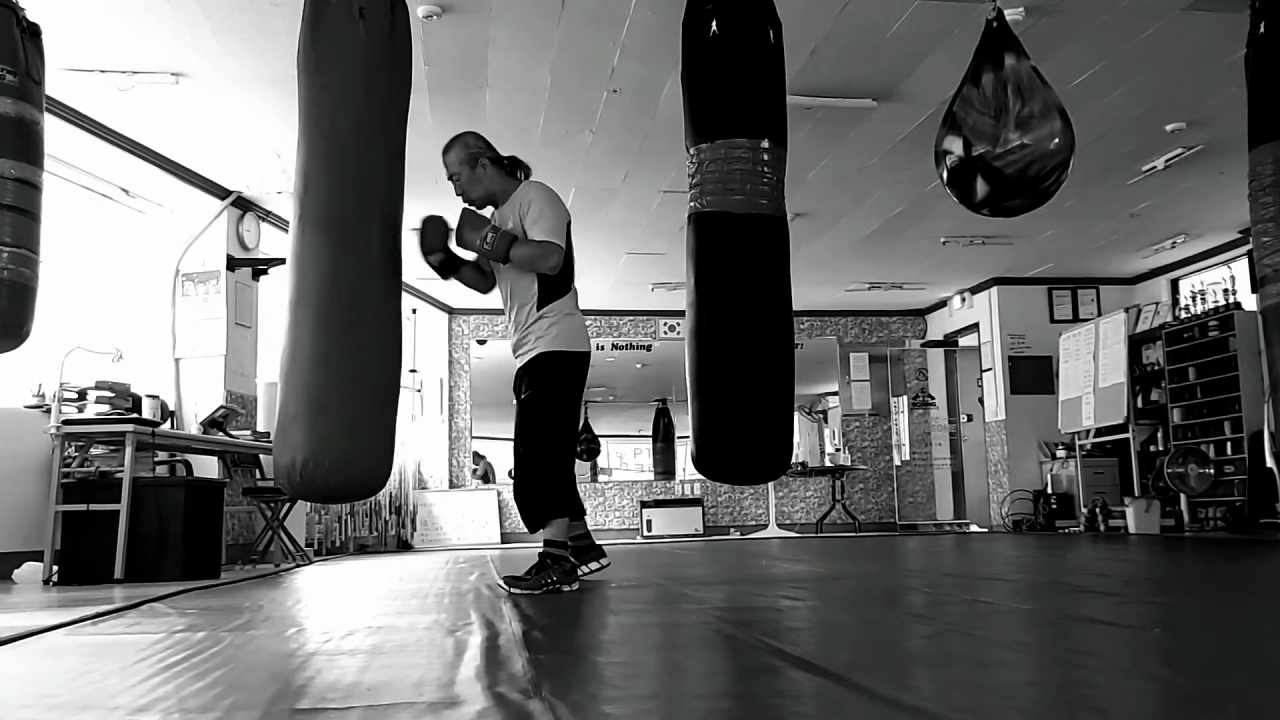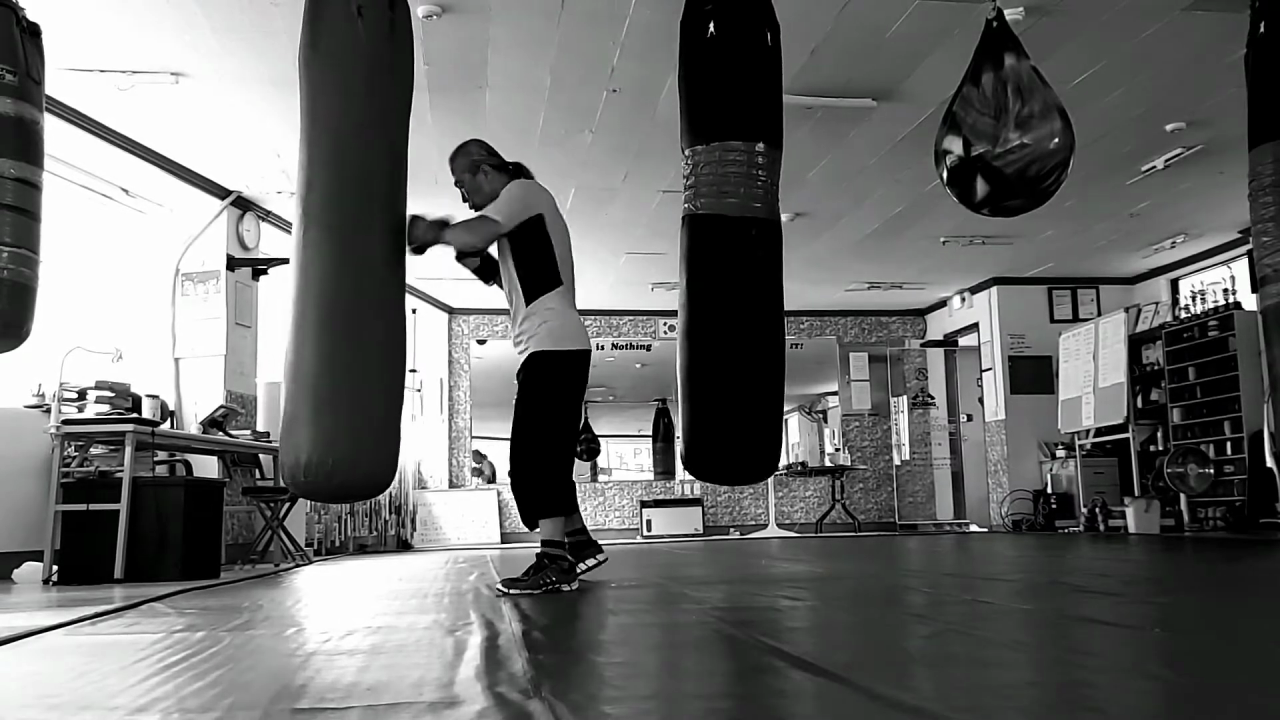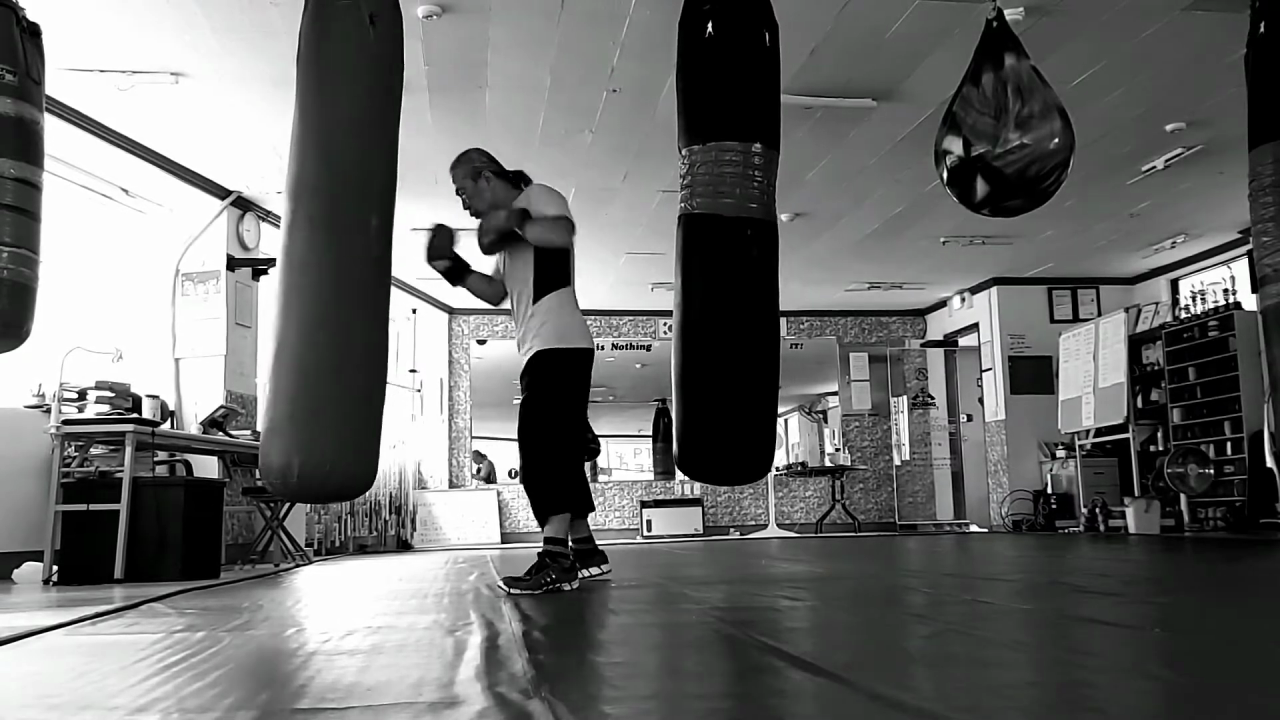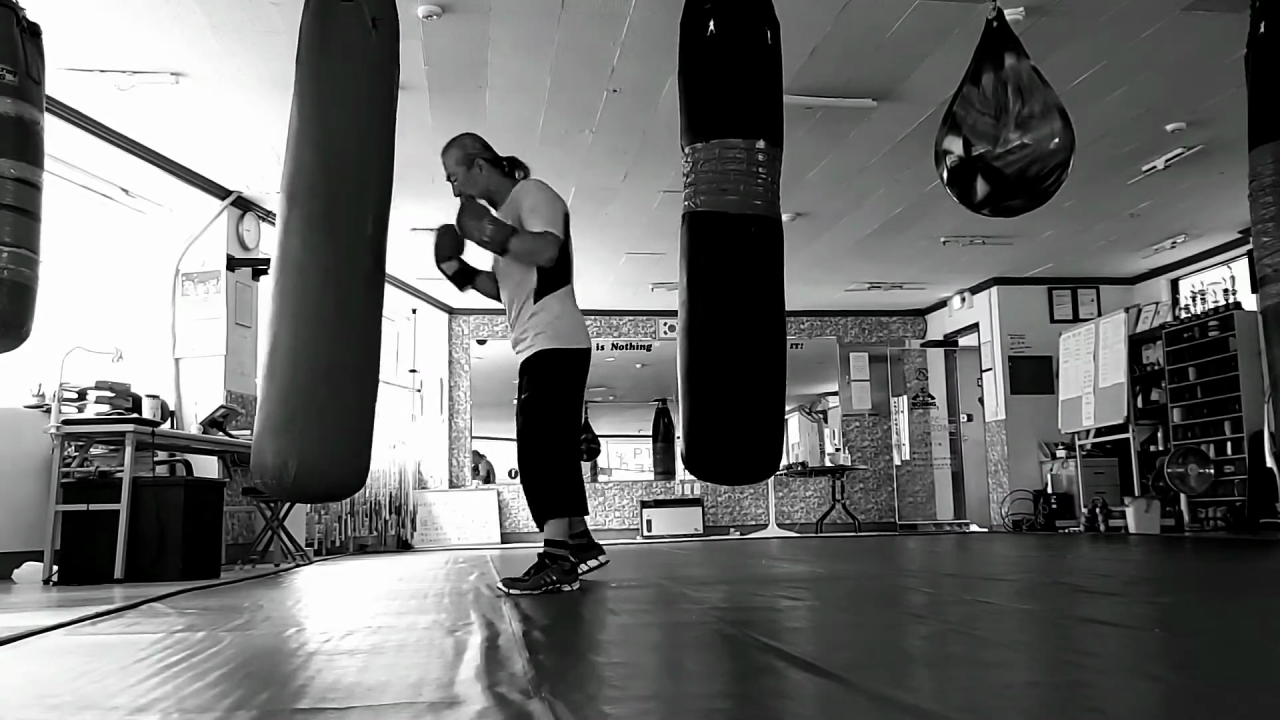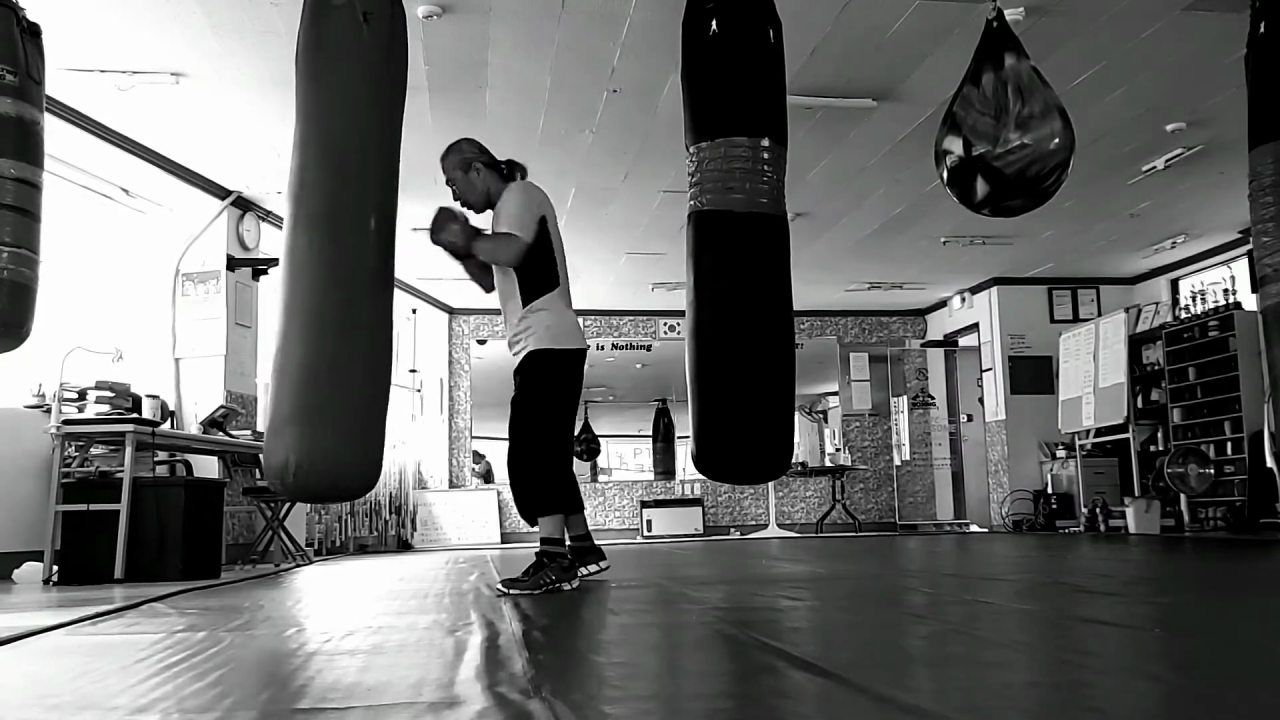
dt=0.5s
person 1, frame 1
left shoulder: (536, 196)
right shoulder: (501, 213)
left elbow: (550, 259)
right elbow: (485, 279)
left wrist: (490, 241)
right wrist: (445, 260)
left hip: (556, 347)
right hip: (533, 353)
left knee: (542, 450)
right knee: (538, 453)
left ankle: (557, 561)
right ankle: (581, 547)
person 1, frame 2
left shoulder: (522, 191)
right shoulder: (526, 208)
left elbow: (479, 230)
right elbow: (517, 281)
left wrist: (430, 232)
right wrist: (474, 254)
left hip: (551, 344)
right hip: (547, 347)
left knee: (535, 450)
right knee: (550, 451)
left ankle: (552, 561)
right ankle: (579, 543)
person 1, frame 3
left shoulder: (539, 198)
right shoulder: (512, 227)
left elbow: (562, 235)
right elbow: (496, 292)
left wrist: (510, 223)
right wrist: (449, 264)
left hip: (558, 346)
right hip: (545, 350)
left knee: (544, 446)
right knee: (556, 449)
left ankle: (557, 558)
right ankle: (584, 550)
person 1, frame 4
left shoulder: (532, 193)
right shoulder: (504, 212)
left elbow: (545, 252)
right elbow: (503, 290)
left wrist: (490, 233)
right wrist: (459, 272)
left hip: (555, 345)
right hip: (539, 350)
left knee: (544, 451)
right knee: (544, 453)
left ankle: (557, 560)
right ankle: (579, 545)
person 1, frame 5
left shoulder: (520, 194)
right shoulder: (509, 208)
left elbow: (506, 253)
right elbow: (492, 280)
left wrist: (464, 238)
right wrist: (465, 248)
left hip: (548, 344)
right hip: (543, 347)
left knee: (533, 447)
right knee: (546, 449)
left ankle: (553, 558)
right ankle: (581, 548)
